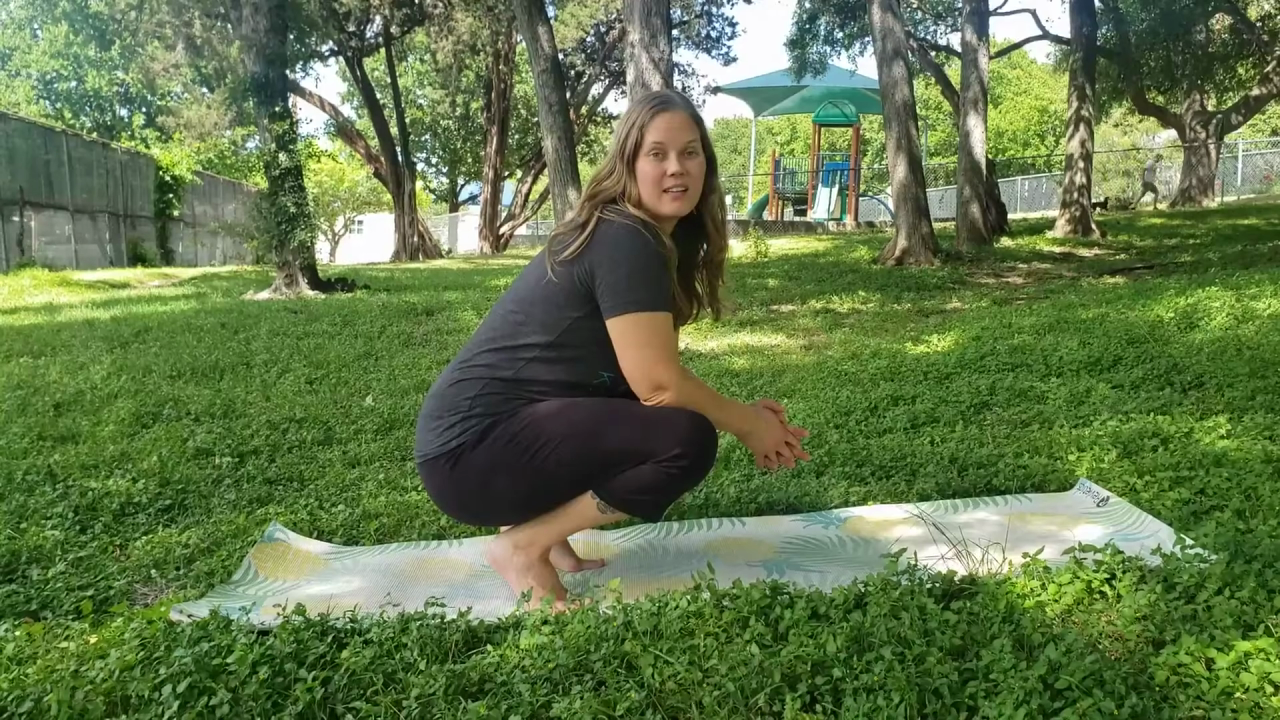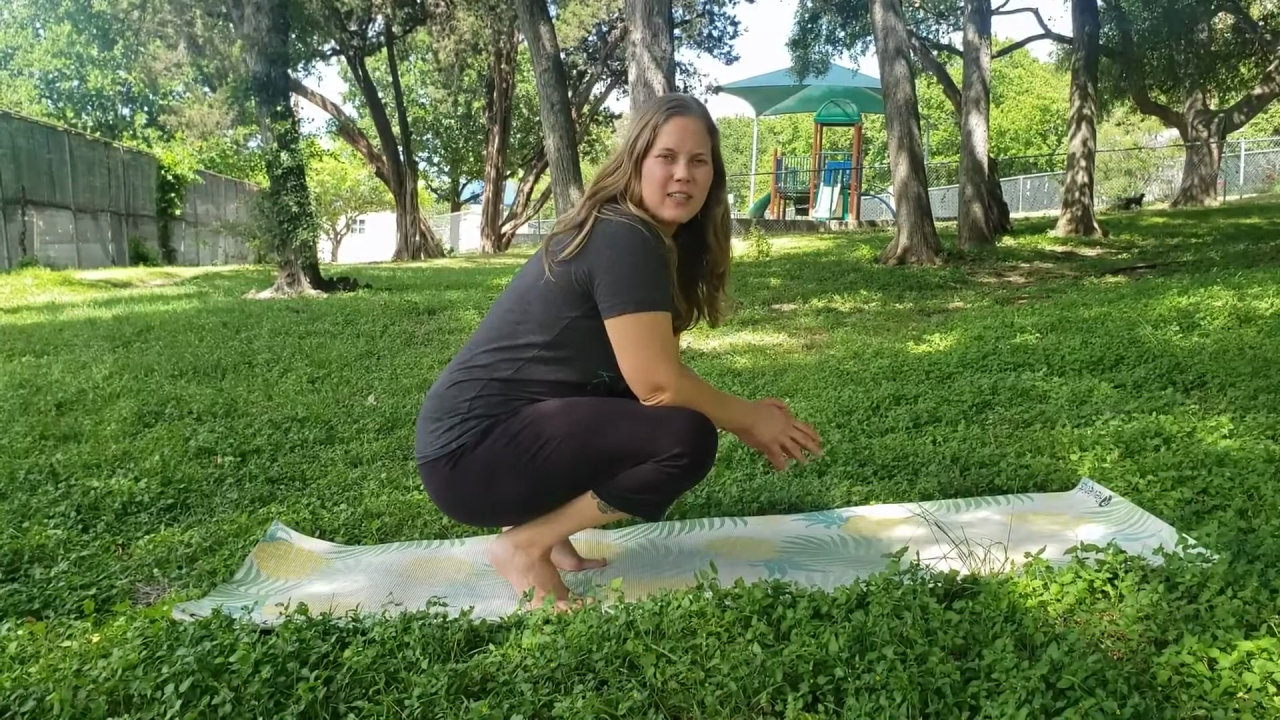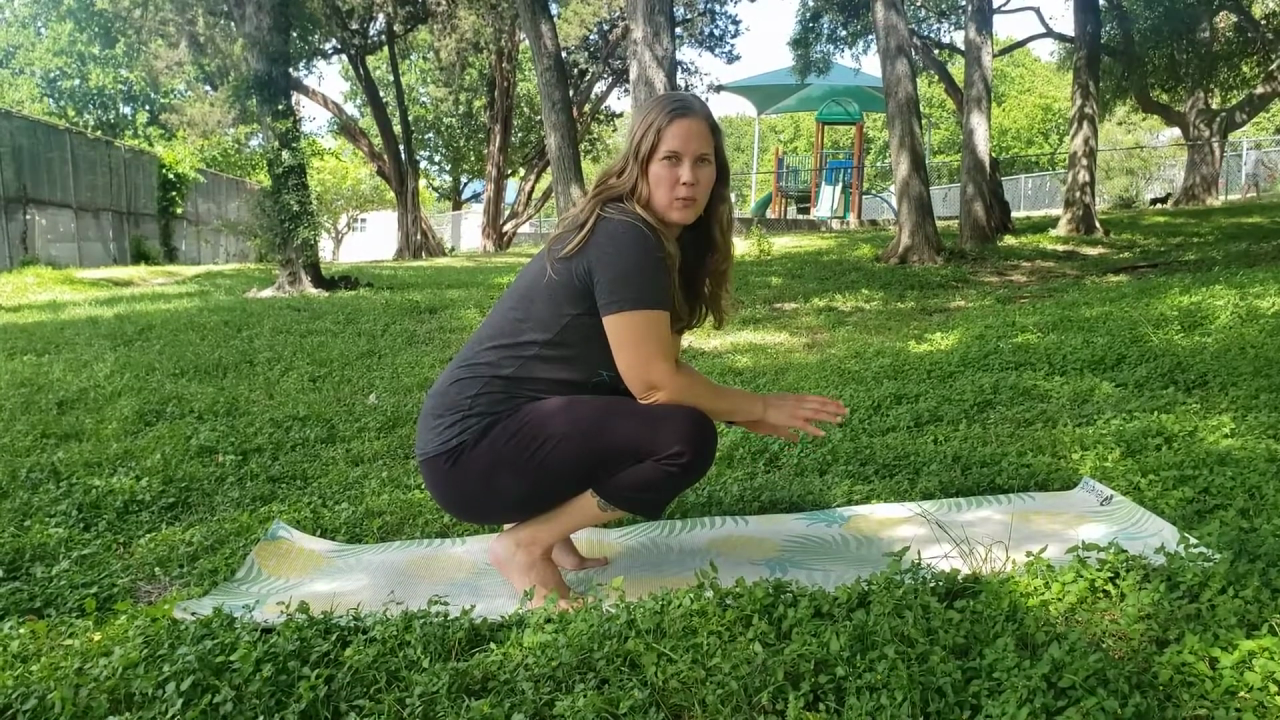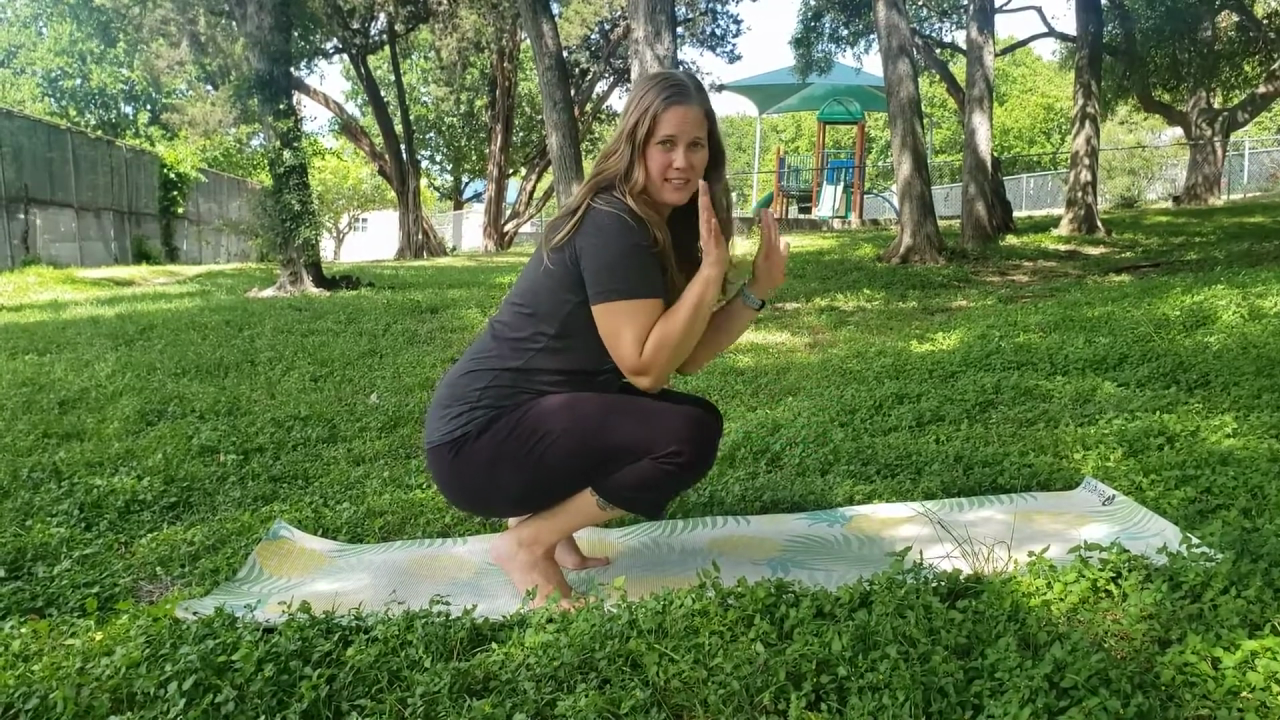
dt=1s
person 1, frame 1
left shoulder: (662, 238)
right shoulder: (624, 241)
left elbow: (654, 378)
right elbow: (659, 384)
left wrist: (744, 414)
right wrist: (747, 424)
left hip: (519, 425)
right hip: (471, 448)
left knee: (681, 414)
right knee: (688, 441)
left ankle: (537, 521)
right ankle: (522, 545)
person 1, frame 2
left shoulder: (659, 238)
right shoulder: (624, 239)
left elbow: (658, 370)
right elbow: (658, 385)
left wrist: (742, 415)
right wrist: (750, 419)
left hip: (518, 425)
right hip: (470, 451)
left knee: (673, 413)
right knee: (687, 440)
left ankle: (539, 520)
right ankle: (524, 544)
person 1, frame 3
left shoulder: (666, 239)
right shoulder: (623, 239)
left elbow: (662, 367)
right elbow: (654, 384)
left wrist: (748, 412)
right wrist: (761, 407)
left hip: (525, 422)
right hip: (472, 447)
left knee: (685, 411)
right knee: (686, 439)
left ankle: (539, 514)
right ankle: (524, 544)
person 1, frame 4
left shoulder: (665, 226)
right shoulder: (612, 227)
left elbow: (686, 357)
right elbow: (646, 368)
left wrist: (758, 288)
right wrist: (712, 270)
left hip: (538, 417)
right hip: (477, 439)
left knee: (697, 418)
right knee: (687, 436)
left ankle: (541, 515)
right ankle: (527, 542)
